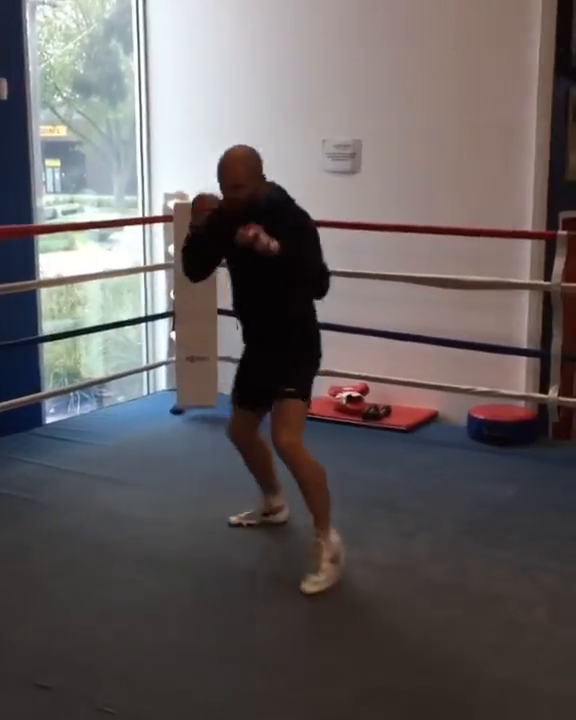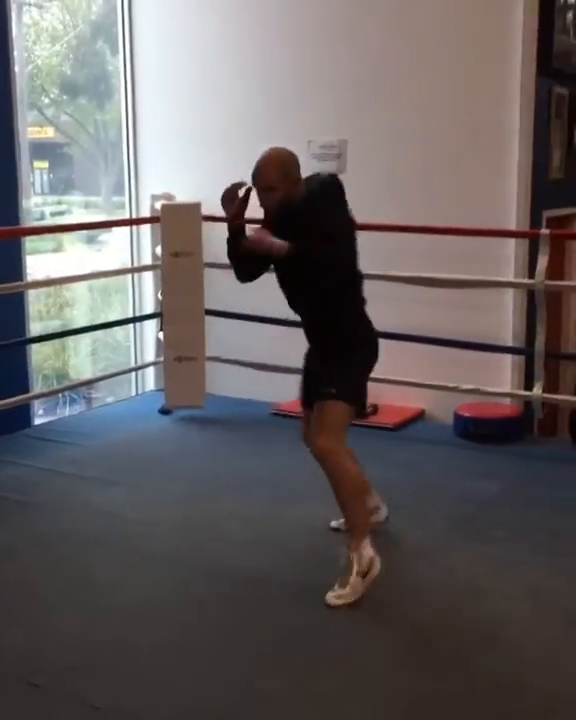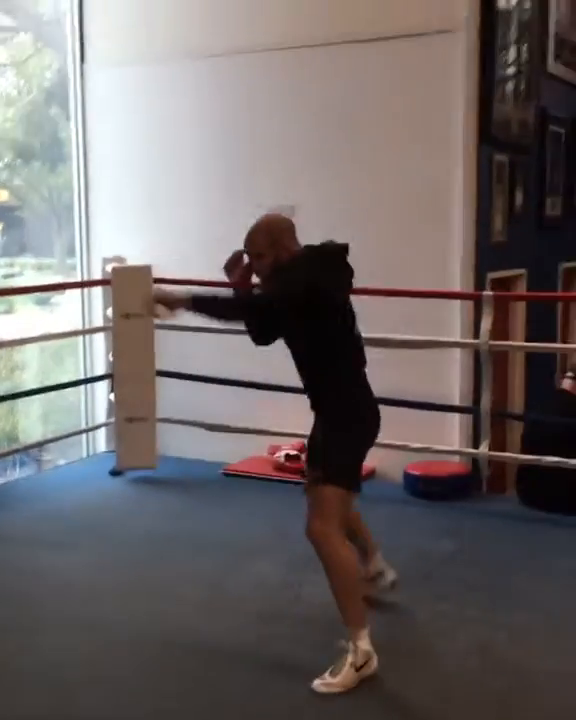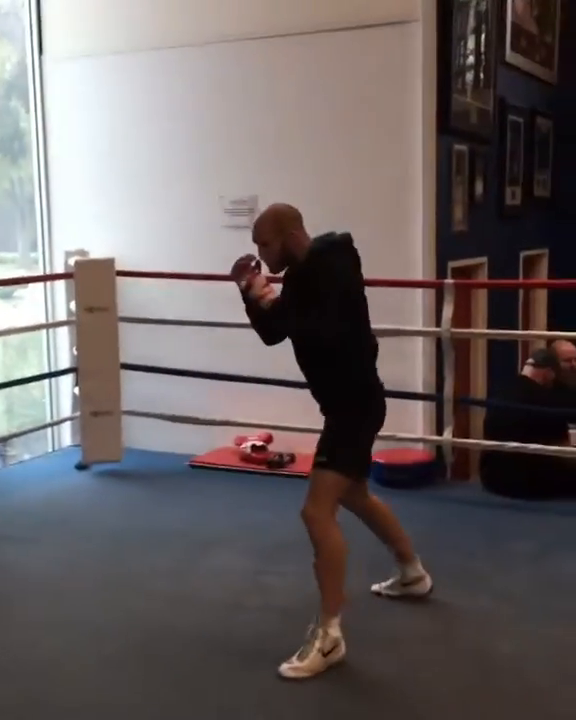
dt=0.3s
person 1, frame 1
left shoulder: (287, 215)
right shoulder: (227, 216)
left elbow: (317, 284)
right elbow: (195, 271)
left wrist: (273, 249)
right wrist: (198, 229)
left hip: (295, 340)
right hip: (259, 340)
left knee: (287, 439)
right knee: (240, 432)
left ankle: (328, 544)
right ankle: (273, 503)
person 1, frame 2
left shoulder: (326, 211)
right shoulder: (280, 221)
left elbow: (339, 271)
right elbow: (246, 272)
left wrist: (280, 248)
right wrist: (236, 225)
left hip: (350, 341)
right hip: (324, 339)
left knee: (328, 443)
right knee: (314, 433)
left ankle: (362, 556)
right ankle: (367, 504)
person 1, frame 3
left shoulder: (310, 279)
right shoulder: (299, 279)
left elbow: (252, 307)
right elbow: (263, 333)
left wrist: (179, 299)
right wrist: (242, 284)
left hip: (348, 412)
right hip: (339, 406)
left knee: (322, 527)
right knee: (326, 497)
left ankle: (361, 649)
right ankle: (374, 567)
person 1, frame 4
left shoulder: (332, 270)
right shoulder: (301, 274)
left elbow: (326, 336)
right elbow: (272, 332)
left wrist: (272, 301)
right wrist: (251, 291)
left hip: (356, 403)
right hip: (344, 402)
left knee: (317, 511)
right knee: (353, 494)
left ankle: (329, 635)
right ankle: (413, 573)
